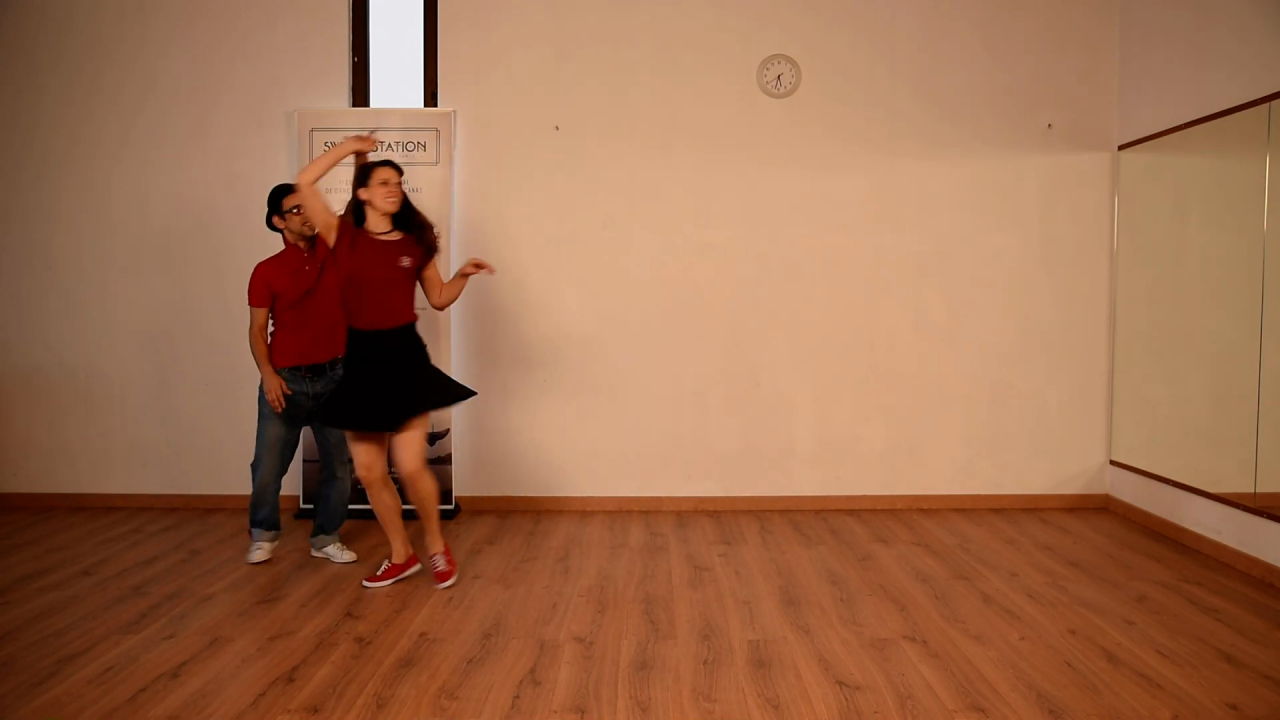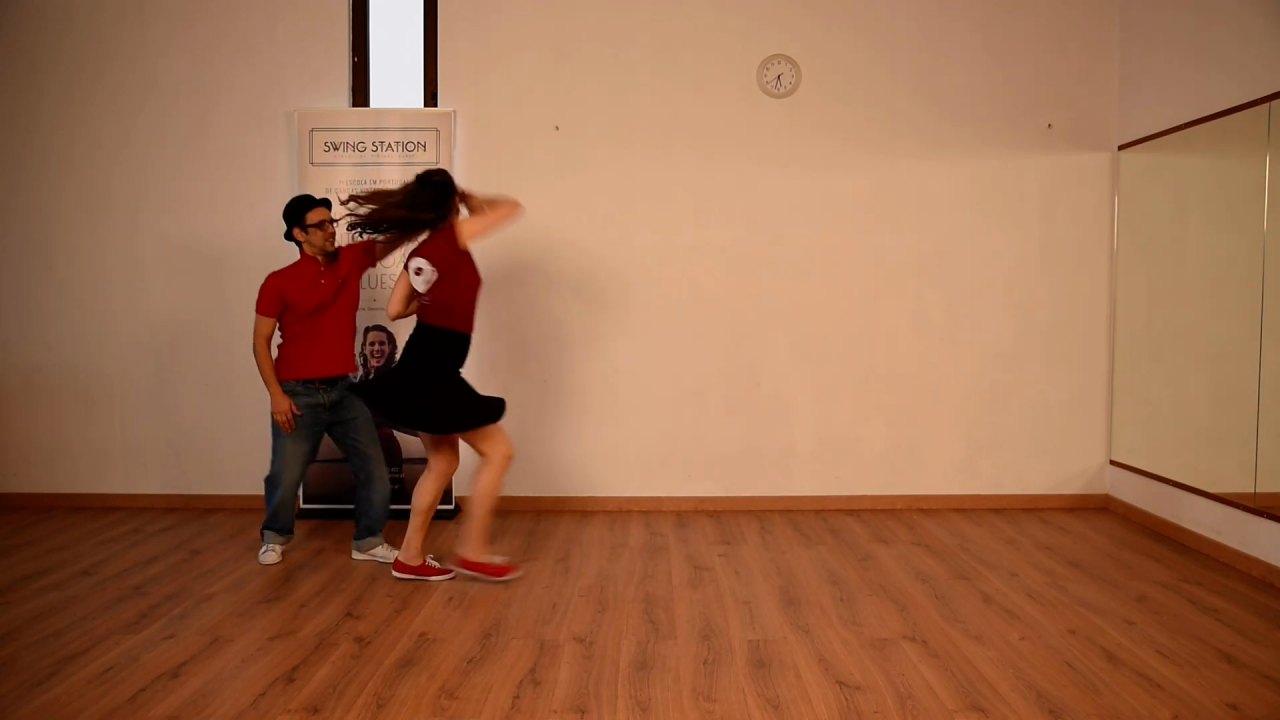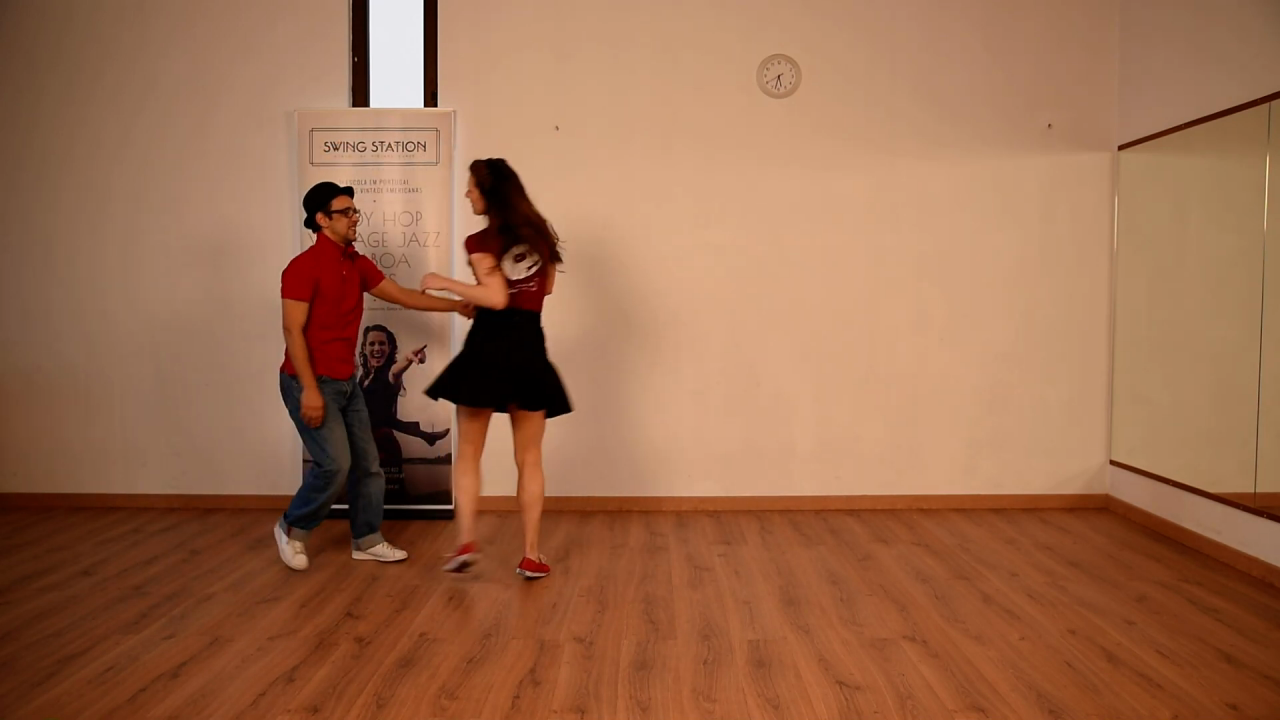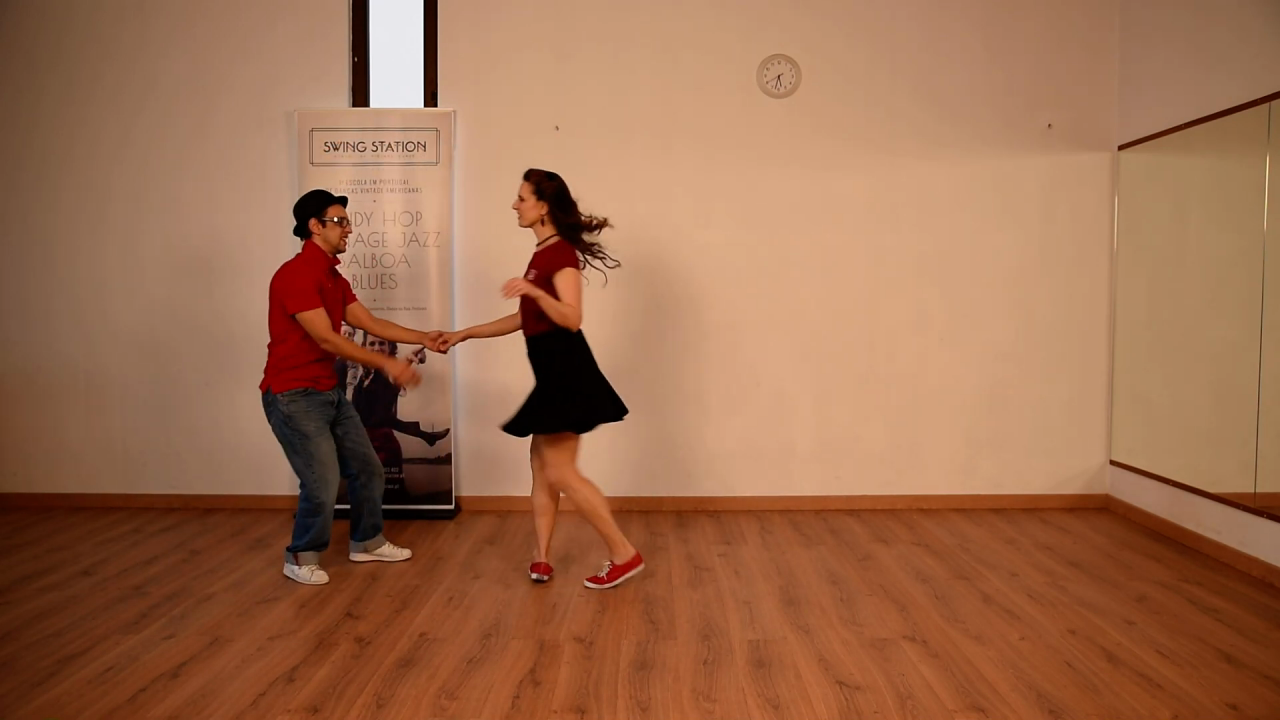
dt=0.3s
person 1, frame 1
left shoulder: (416, 242)
right shoulder: (341, 236)
left elbow: (439, 299)
right elbow: (303, 185)
left wrist: (463, 275)
right wrist: (346, 148)
left hip: (407, 359)
right hip: (363, 362)
left knee: (409, 467)
right knee: (367, 472)
left ankle: (437, 546)
right ankle: (400, 554)
person 1, frame 2
left shoulder: (420, 253)
right shoulder: (451, 238)
left elbow: (394, 311)
right elbow: (509, 208)
right wrist: (478, 203)
left hip: (426, 362)
right hip: (433, 366)
left knee: (443, 463)
right knee: (498, 452)
left ankle: (410, 557)
right ankle: (472, 551)
person 1, frame 3
left shoulder: (480, 242)
right shoulder: (537, 235)
left elbow: (495, 298)
left wrist: (445, 283)
left hip: (490, 346)
right hip: (530, 347)
left knee: (468, 450)
right knee: (529, 458)
left ankle: (465, 540)
right ankle: (532, 555)
person 1, frame 4
left shoulder: (560, 254)
right shoulder: (546, 253)
left elbow: (572, 319)
right elbow: (526, 320)
left wrist: (533, 291)
right wrist: (464, 334)
left hip: (563, 369)
right hip: (562, 369)
left knee: (560, 475)
right knee: (544, 467)
left ankle: (624, 553)
right ankle: (541, 559)
person 2, frame 1
left shoulder: (333, 245)
right shoulder: (266, 271)
right elbow: (258, 331)
right wrist: (269, 375)
left hip: (332, 376)
right hip: (285, 379)
left knee: (338, 465)
right knee: (268, 465)
left ankle: (325, 539)
right ankle: (263, 536)
person 2, frame 2
left shoulder: (352, 260)
right shoulder: (279, 282)
left elbow: (394, 237)
right elbow: (261, 342)
right wrist: (276, 394)
left hip: (343, 389)
right hip: (299, 392)
left knee: (373, 468)
right knee: (285, 477)
left ankle: (368, 542)
right ankle: (275, 536)
person 2, frame 3
left shoulder: (358, 264)
right shoulder: (303, 267)
left elbow: (400, 295)
right elbow: (292, 331)
left wrist: (454, 304)
right wrist: (309, 388)
left hip: (343, 383)
right hip: (309, 382)
left knee: (366, 465)
right knee: (334, 463)
left ankle: (367, 540)
right ankle: (292, 528)
person 2, frame 4
left shoulder: (335, 279)
right shoulder: (295, 275)
left elbow: (370, 323)
right elbow: (327, 338)
left wrist: (424, 338)
right wrist: (385, 364)
left hip: (328, 393)
right hip: (292, 397)
left knee: (368, 468)
right knee: (323, 482)
left ankle: (367, 542)
right ankle: (301, 557)
